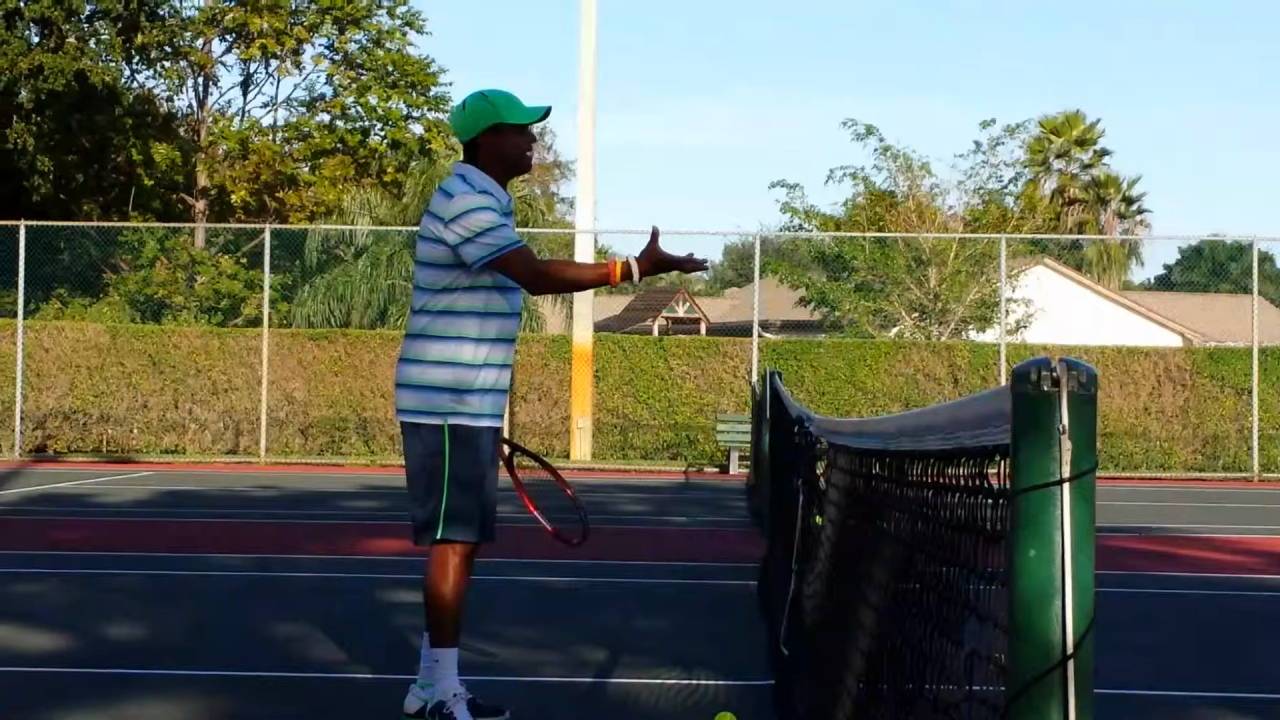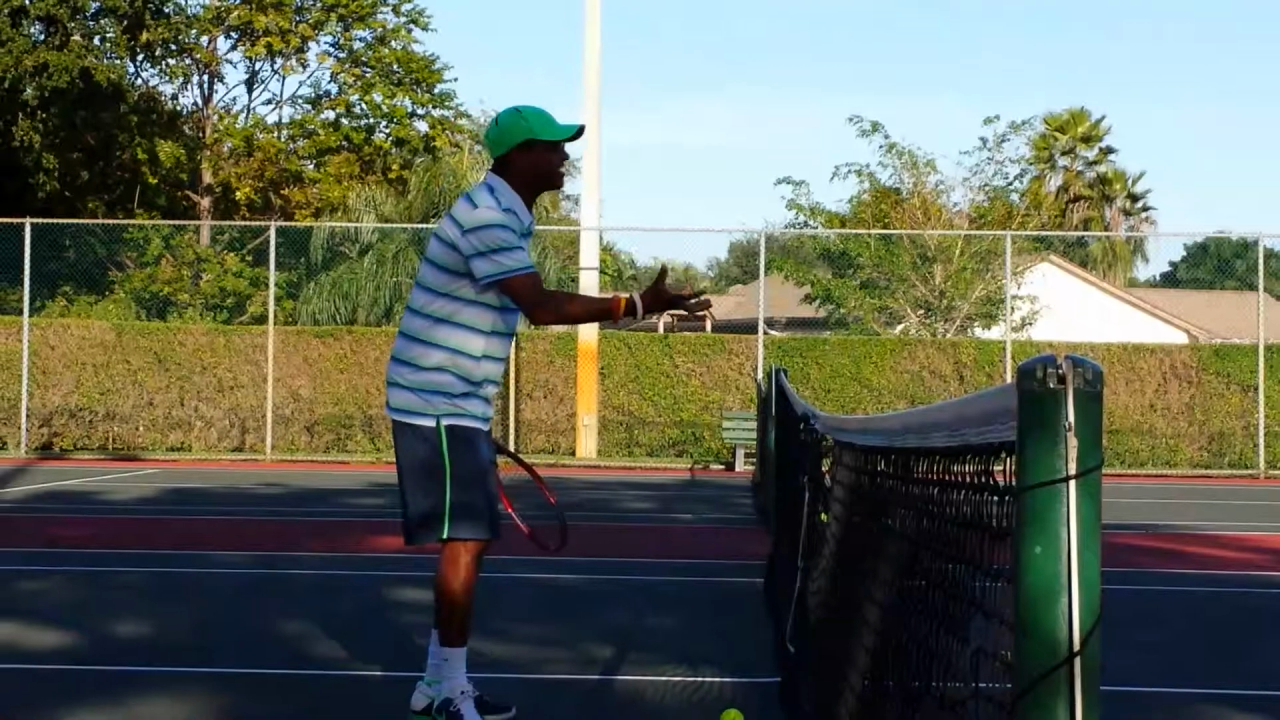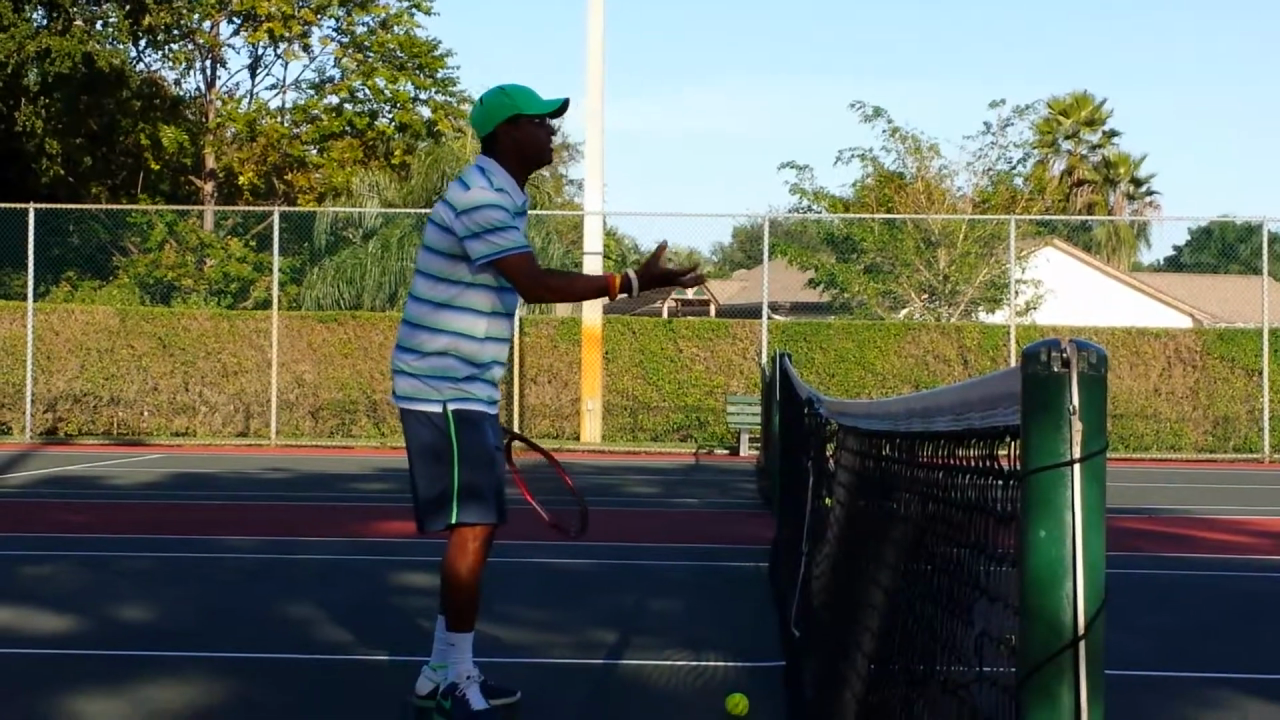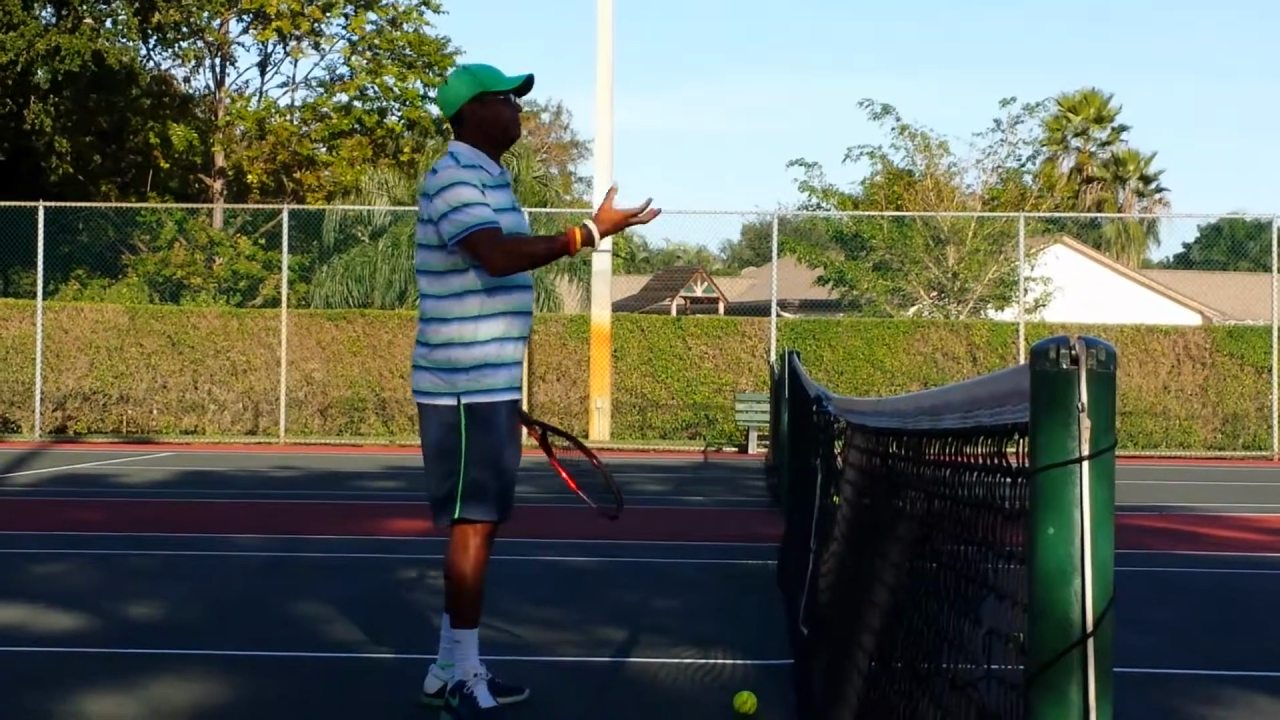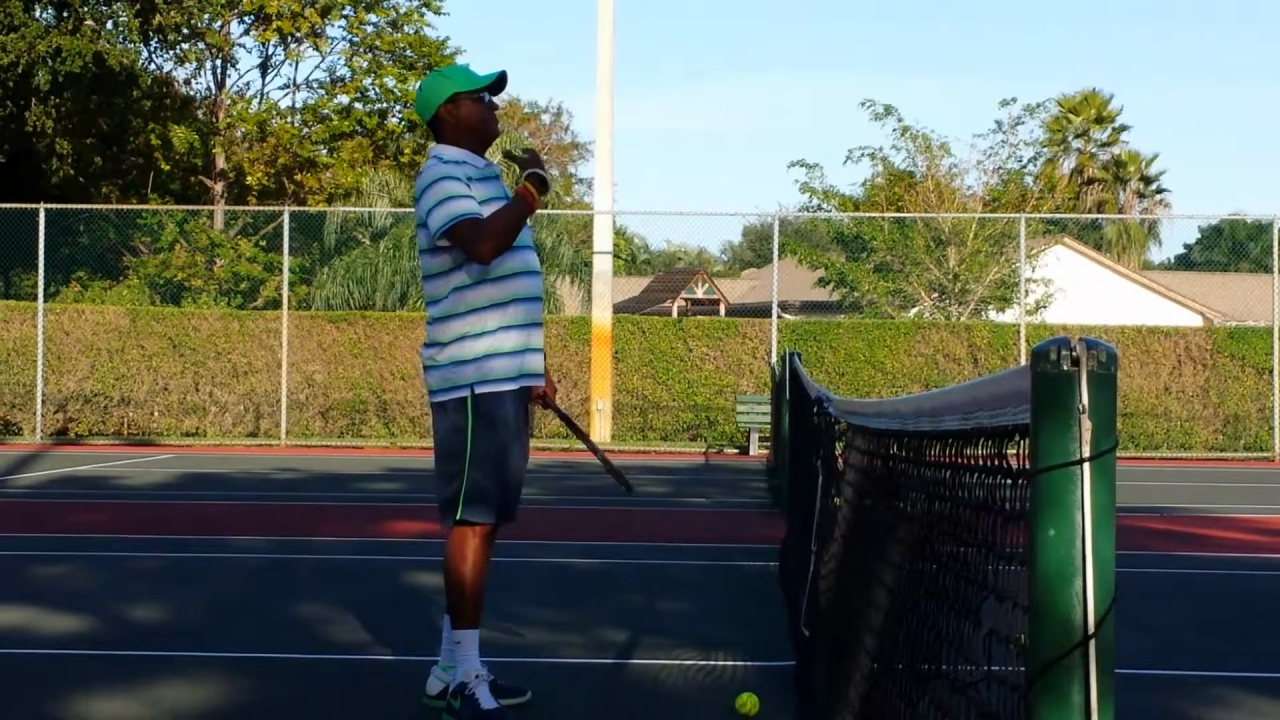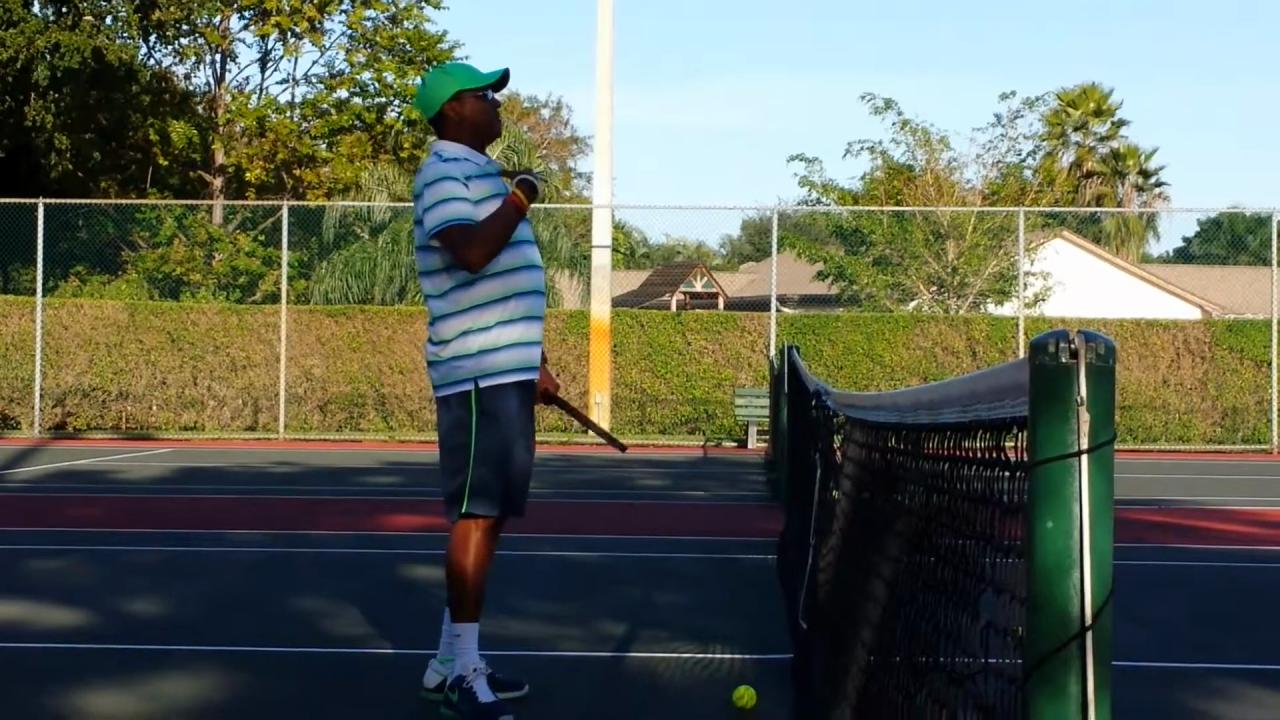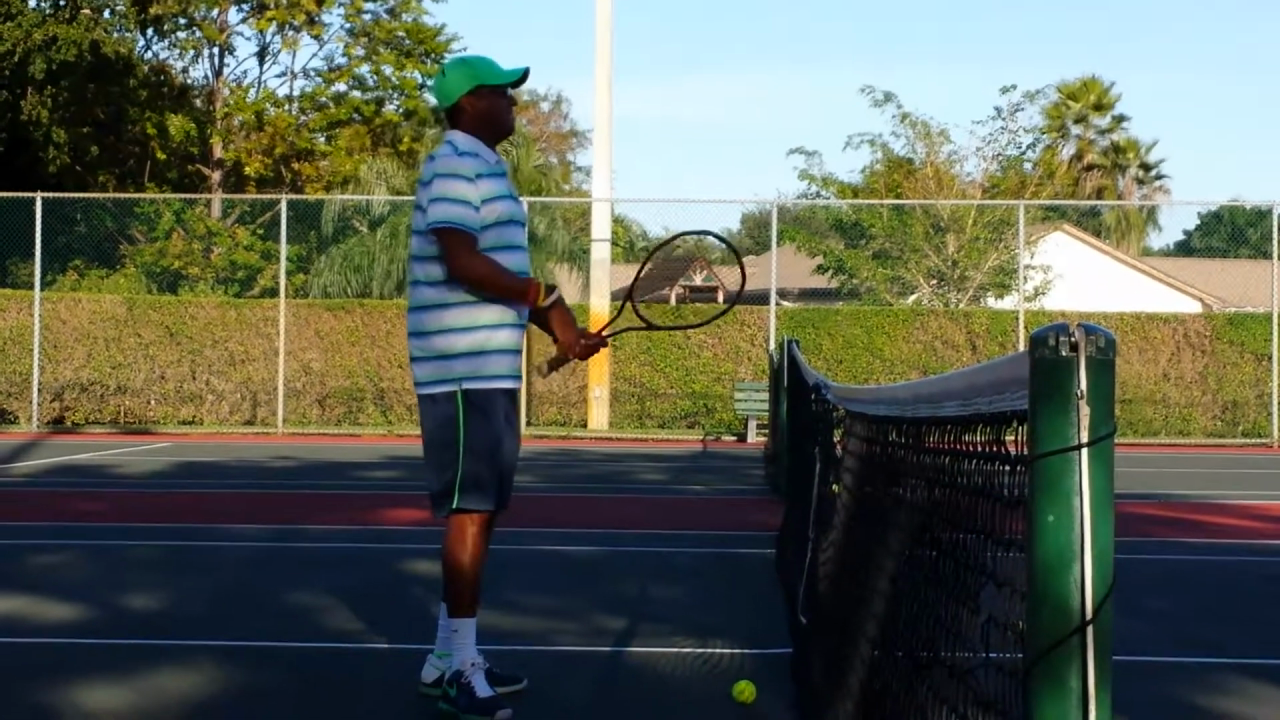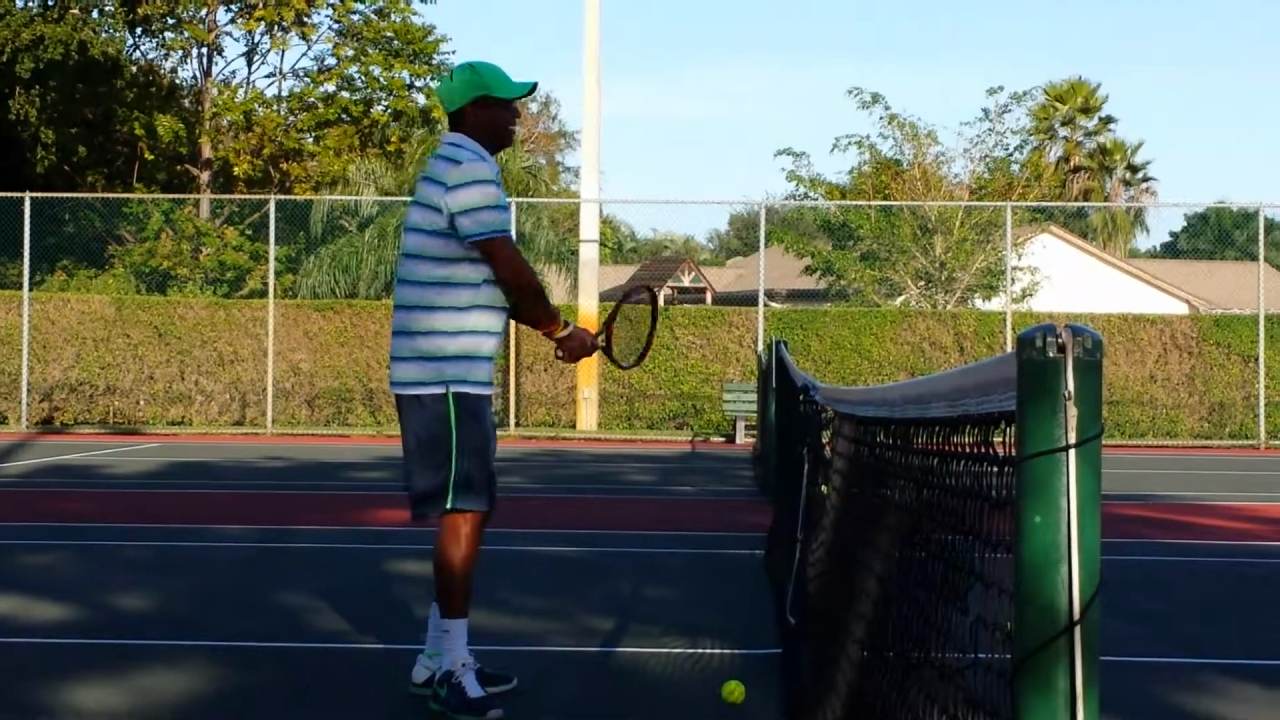
dt=0.4s
person 1, frame 1
left shoulder: (483, 199)
right shoulder: (465, 199)
right elbow: (536, 275)
right wrist: (634, 268)
left hip: (464, 404)
right hip: (446, 404)
left knee: (462, 541)
right knee: (455, 541)
person 1, frame 2
left shoulder: (506, 213)
right shoulder: (487, 212)
right elbow: (539, 305)
right wrist: (636, 304)
left hip: (457, 402)
right hip: (438, 403)
left knee: (470, 538)
right knee: (465, 539)
person 1, frame 3
left shoulder: (501, 195)
right shoulder: (480, 193)
right elbow: (533, 283)
right wrist: (631, 281)
left hip: (464, 388)
right hip: (443, 390)
left knee: (476, 525)
right knee: (473, 525)
left ankle: (446, 669)
person 1, frame 4
left shoulder: (489, 178)
right shoulder: (453, 175)
right elbow: (498, 257)
right wrist: (594, 230)
left hip: (487, 383)
right hip: (463, 384)
left knee: (483, 519)
right knee: (475, 520)
left ankle: (455, 667)
person 1, frame 5
left shoulder: (481, 174)
right shoulder: (444, 173)
right elbow: (481, 245)
left wrist: (534, 366)
right wrist: (534, 186)
left hip: (501, 376)
right hip: (475, 379)
left knee: (485, 518)
right knee: (474, 519)
left ankle: (458, 667)
person 1, frame 6
left shoulder: (481, 171)
right shoulder: (443, 171)
right elbow: (471, 253)
left wrist: (537, 362)
right wrist: (521, 197)
left hip: (505, 371)
right hip: (478, 373)
left knee: (488, 514)
right knee: (477, 513)
left ankle: (453, 660)
person 1, frame 7
left shoulder: (484, 166)
right shoulder: (452, 162)
right elbow: (464, 265)
left wrist: (559, 326)
right wrist: (544, 297)
left hip: (487, 368)
right hip: (463, 370)
left knee: (479, 509)
right knee: (471, 509)
left ankle: (450, 656)
person 1, frame 8
left shoulder: (462, 167)
right shoulder: (467, 167)
left elbow: (490, 281)
right elbow: (510, 270)
left wrist: (549, 327)
right wrist: (561, 329)
left hip: (457, 373)
right hip: (443, 374)
left knee: (466, 511)
right knee: (464, 511)
left ankle: (440, 657)
